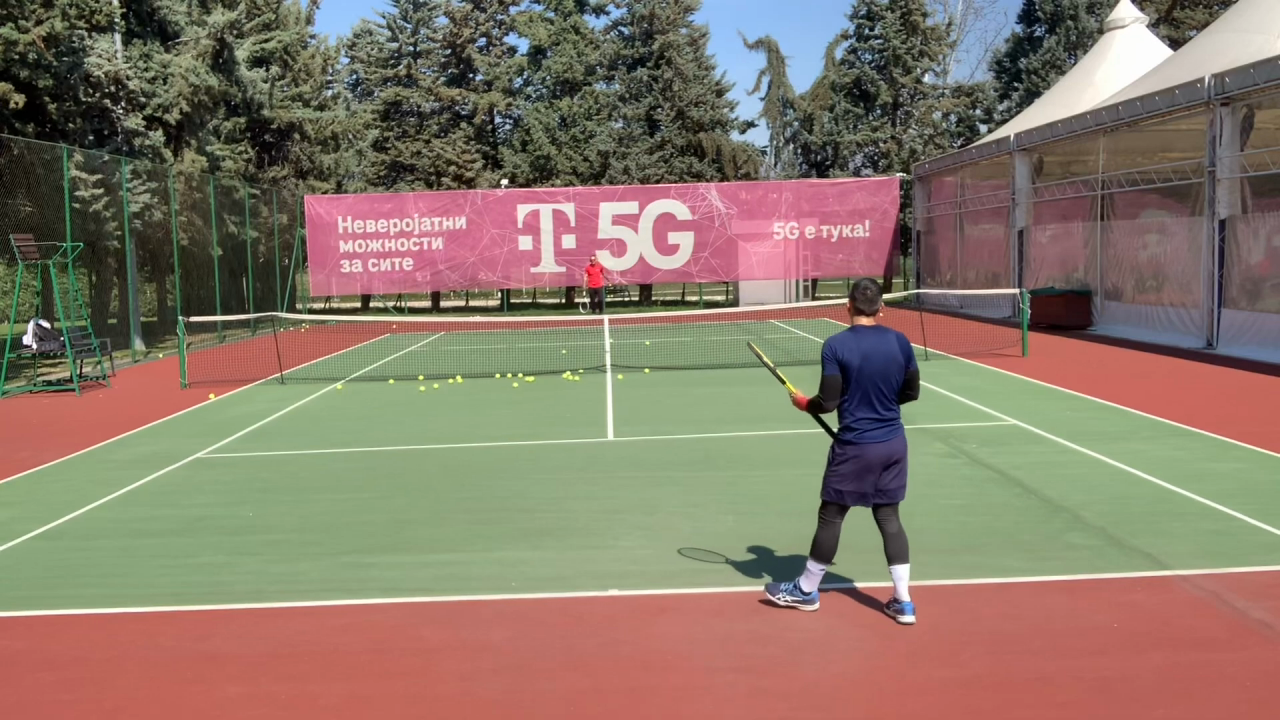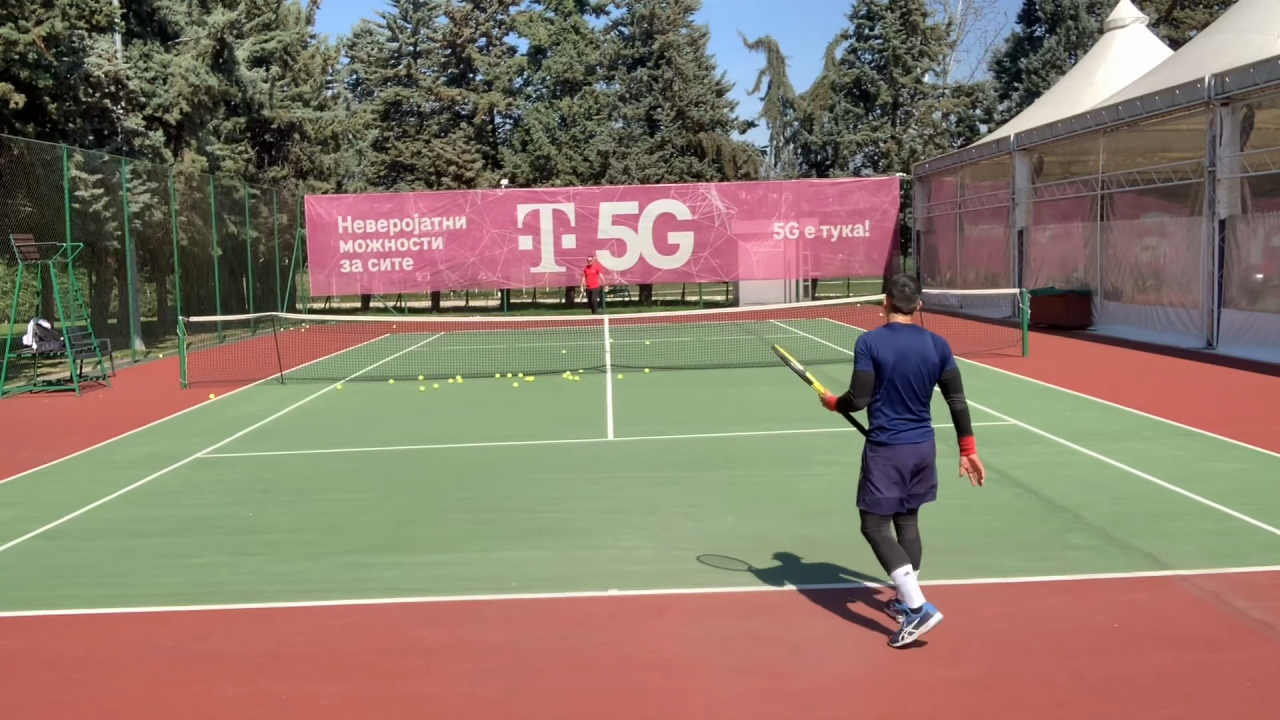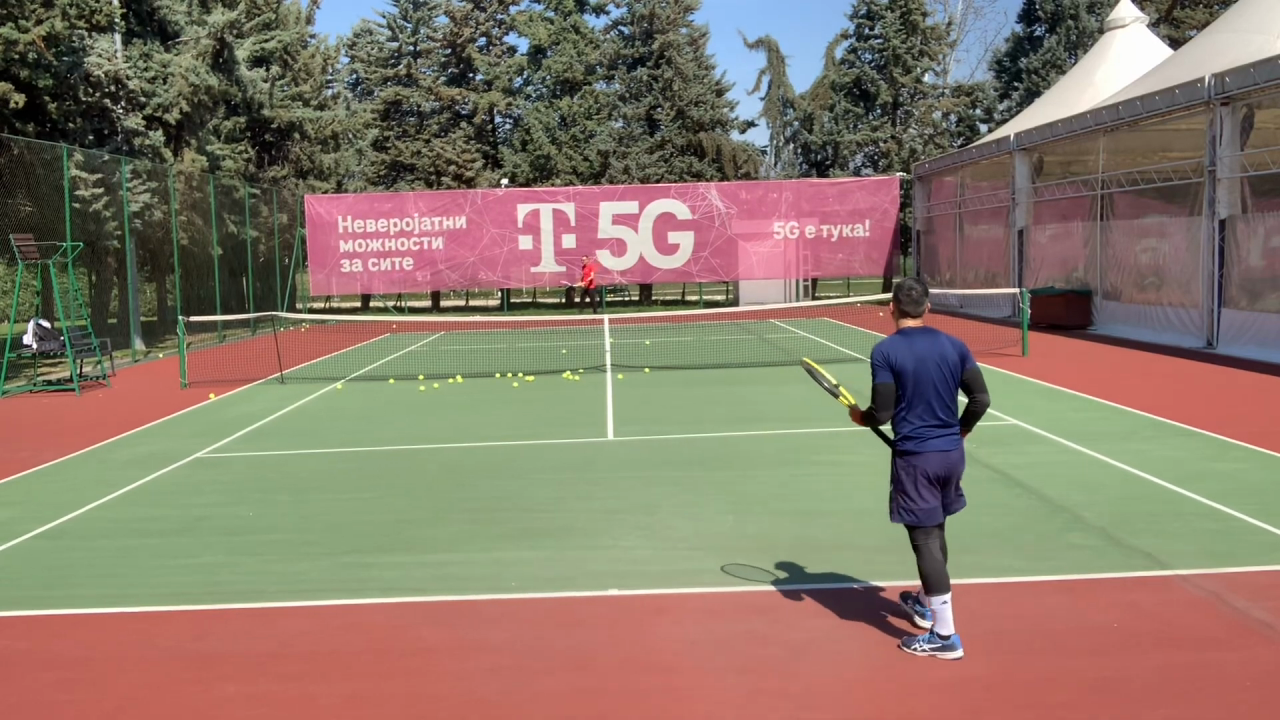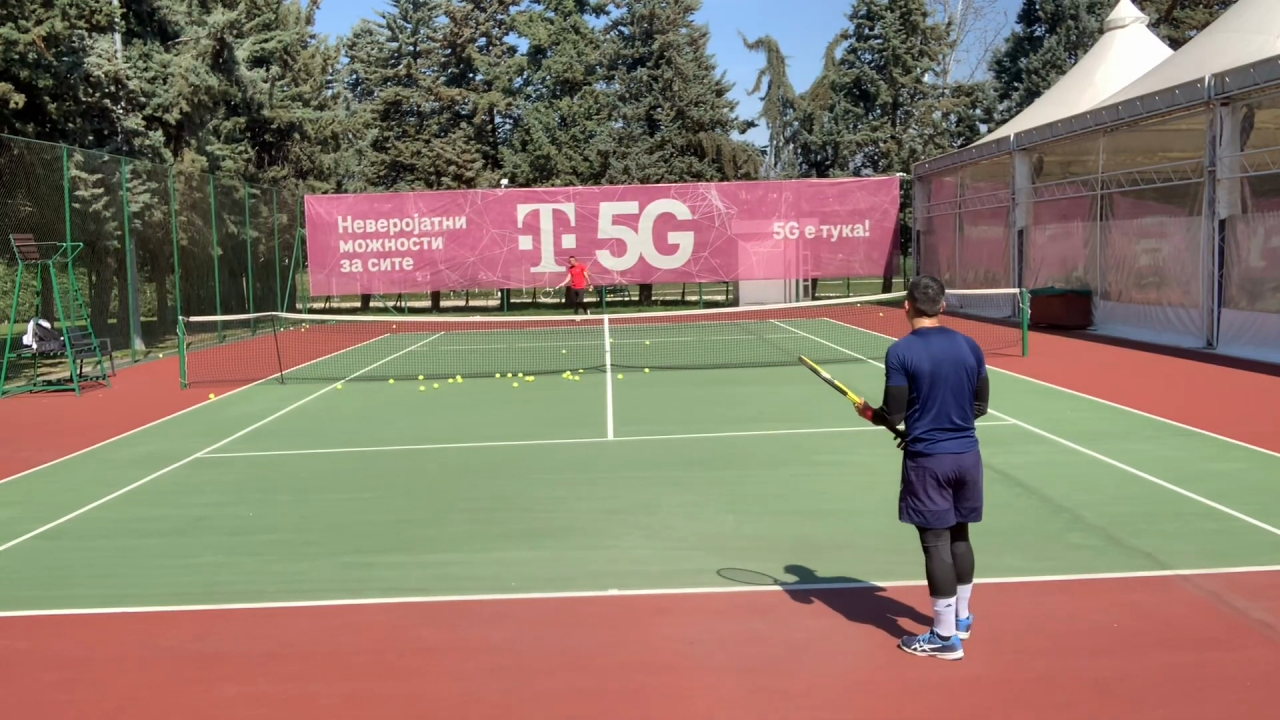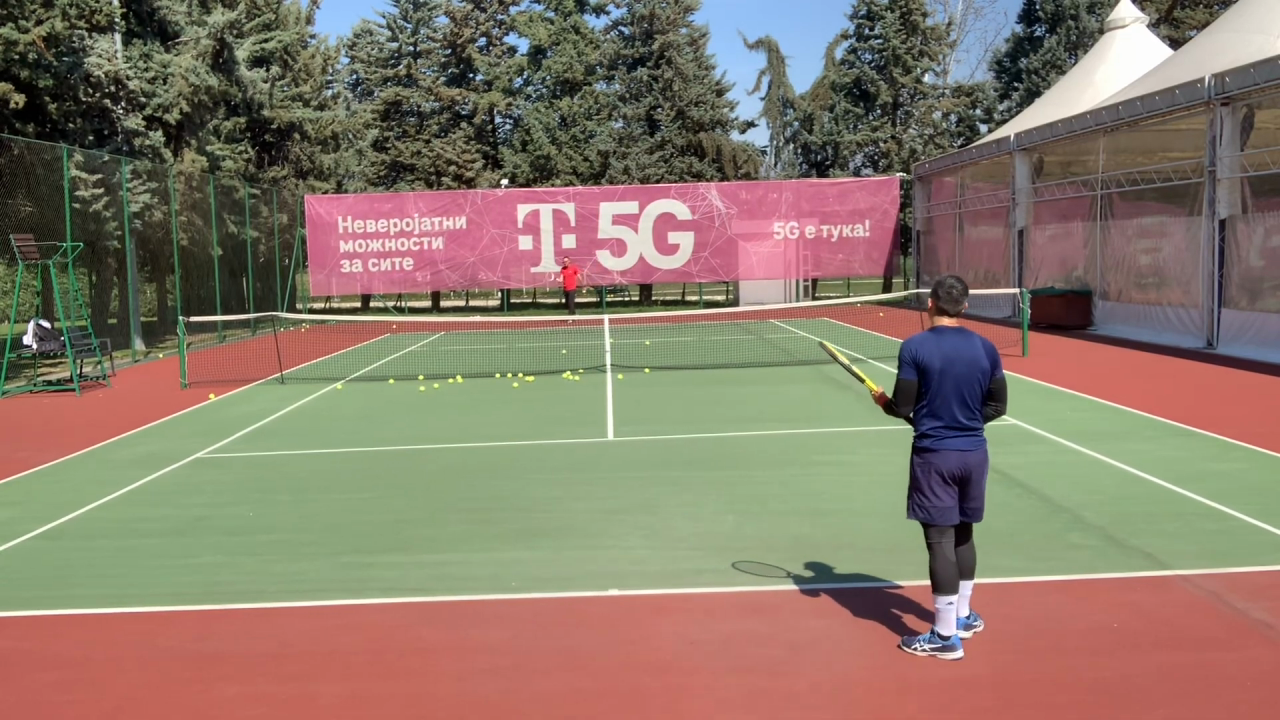
dt=0.4s
person 1, frame 1
left shoulder: (836, 345)
right shoulder: (901, 343)
left elbow: (828, 402)
right elbow: (912, 393)
left wrist: (802, 402)
left hip: (855, 446)
right hip: (893, 442)
left knee: (831, 516)
right knee: (889, 518)
left ankle: (806, 590)
right ankle: (904, 602)
person 1, frame 2
left shoulder: (869, 342)
right shoulder: (938, 345)
left elbow: (858, 399)
right elbow: (957, 401)
left wrist: (832, 402)
right wrist: (969, 450)
left hip: (886, 448)
right hip: (923, 445)
left knee: (875, 526)
right knee: (907, 521)
left ankle: (918, 606)
right ankle: (904, 600)
person 1, frame 3
left shoulder: (885, 351)
right shoulder: (954, 346)
left elbow: (881, 414)
right elbow: (981, 399)
left wrist: (858, 416)
left hip: (915, 457)
right hip: (952, 453)
left knee: (924, 540)
right knee: (934, 531)
left ankle: (945, 636)
right ankle: (924, 605)
person 1, frame 4
left shoulder: (901, 352)
right shoulder: (970, 346)
left elbow: (893, 415)
right elbow: (980, 405)
left wrist: (867, 412)
left hip: (927, 459)
right hip: (967, 455)
left knee: (936, 542)
right knee: (959, 536)
left ankle: (945, 636)
right ankle: (962, 617)
person 1, frame 5
left shoulder: (914, 347)
right shoulder: (986, 348)
left elbow: (902, 407)
right elbow: (998, 406)
left wrist: (883, 401)
left hip: (934, 455)
right hip: (974, 453)
left knee: (940, 541)
right knee: (963, 534)
left ankle: (945, 636)
right ankle: (963, 616)
